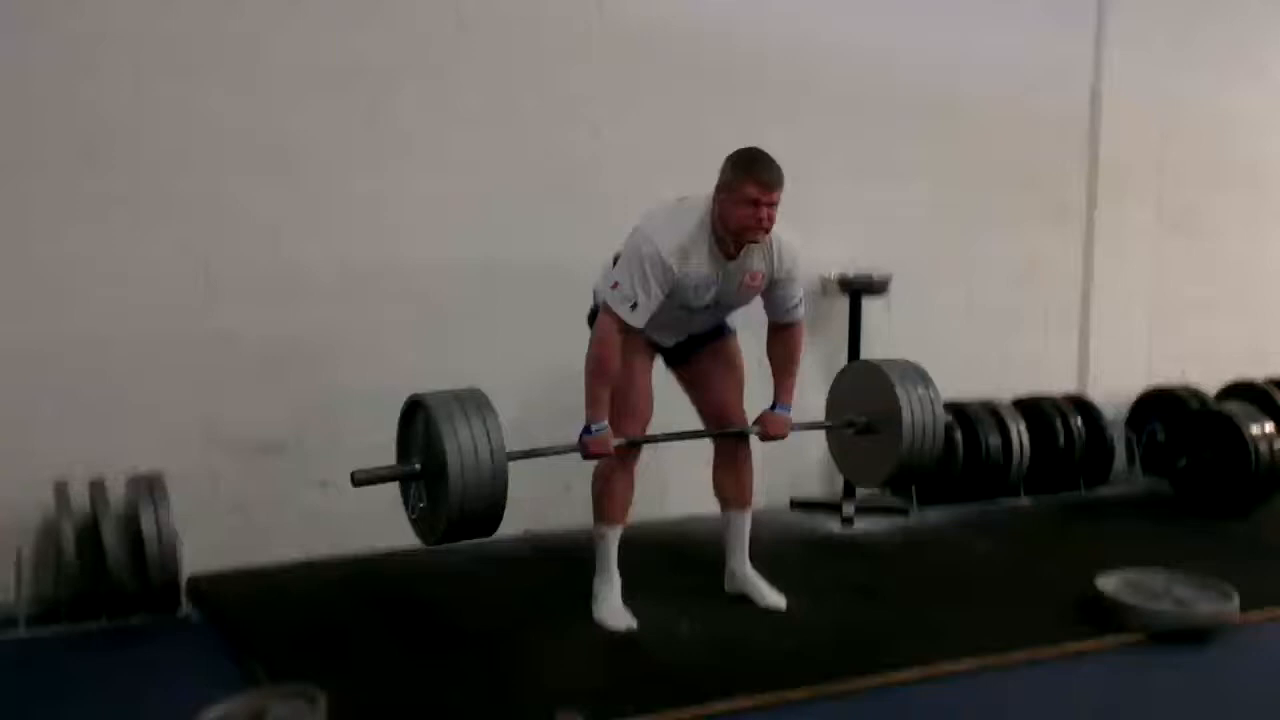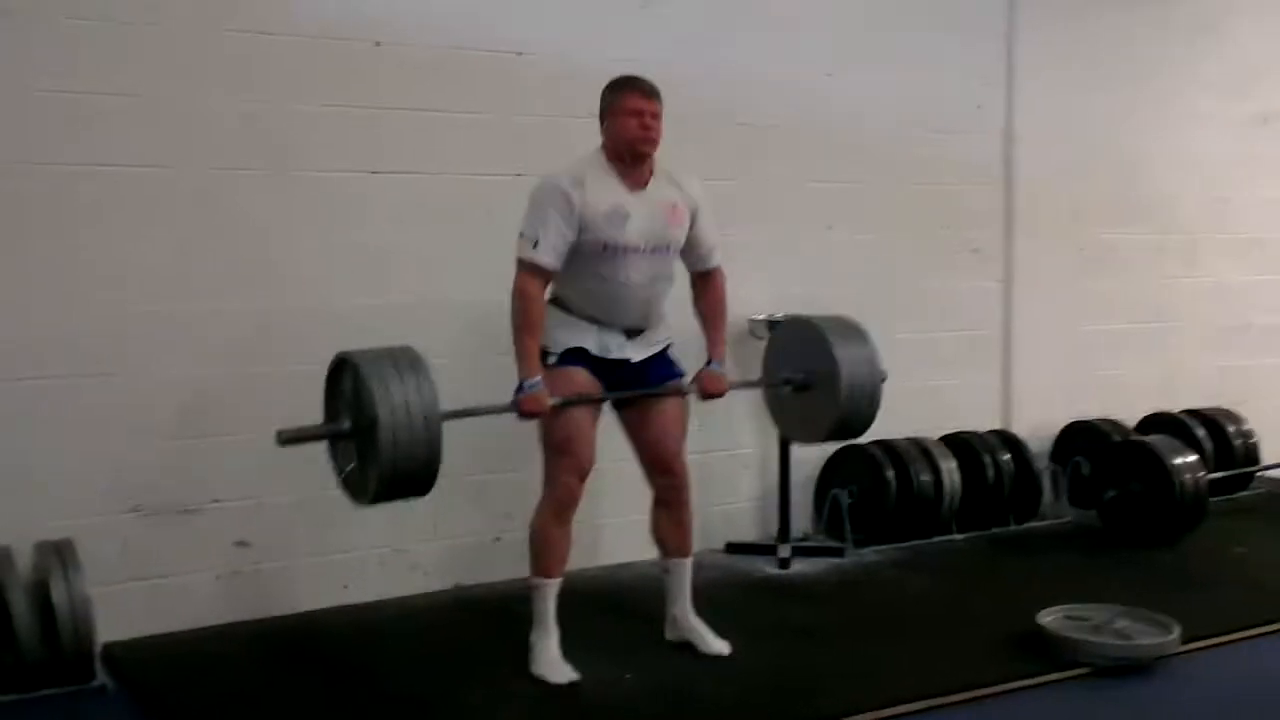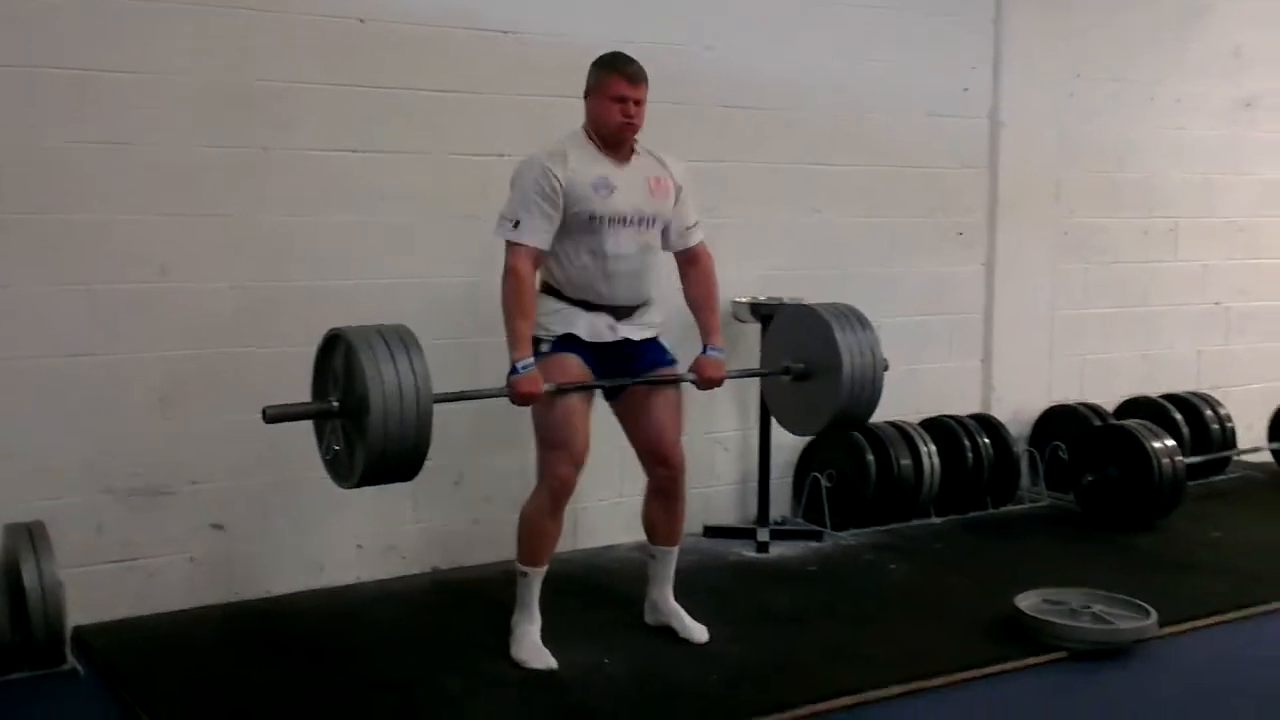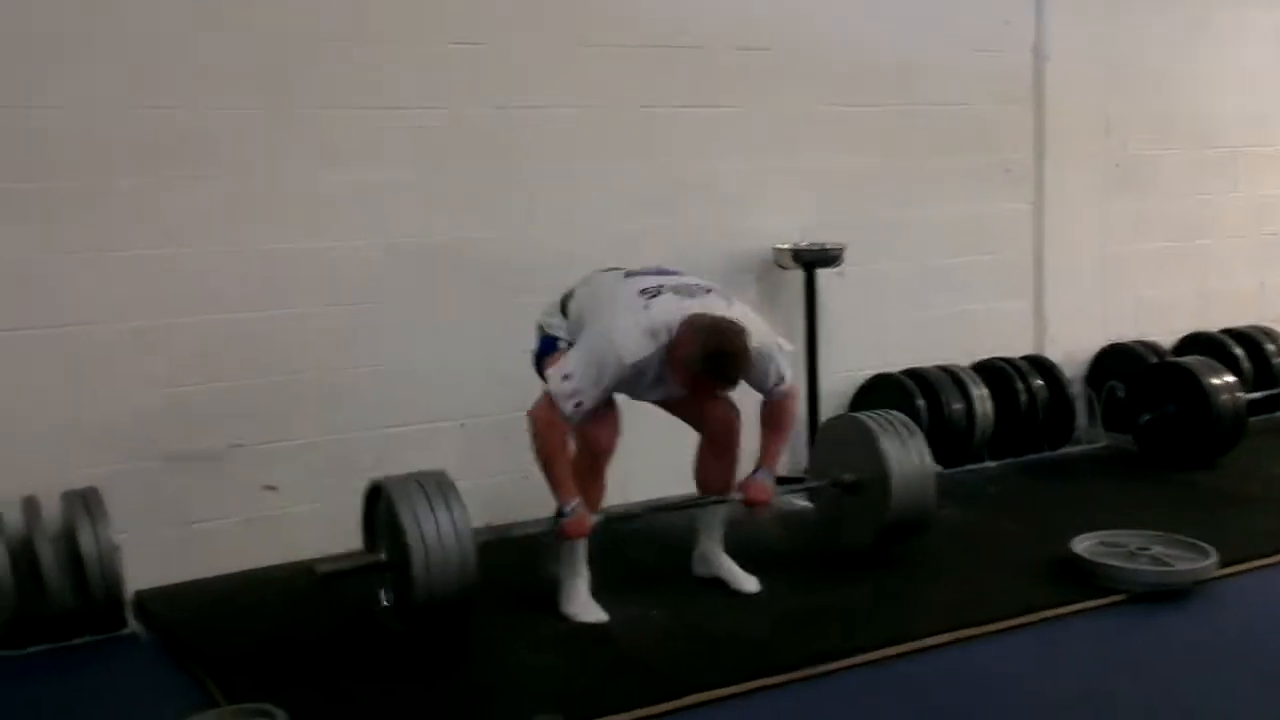
dt=0.5s
person 1, frame 1
left shoulder: (778, 252)
right shoulder: (665, 240)
left elbow: (787, 325)
right elbow: (611, 331)
left wrist: (782, 405)
right wrist: (597, 424)
left hip: (702, 324)
right hip: (630, 319)
left knee: (734, 433)
right knee: (627, 438)
left ankle: (739, 567)
right ankle: (607, 582)
person 1, frame 2
left shoulder: (683, 194)
right shoulder: (567, 188)
left elbow: (709, 277)
right elbow: (530, 282)
left wrist: (716, 360)
right wrist: (530, 378)
left hip: (648, 347)
right hip: (577, 344)
left knee: (672, 479)
right knee: (566, 484)
left ankle: (681, 614)
right ankle: (544, 634)
person 1, frame 3
left shoulder: (664, 172)
right shoulder: (550, 167)
left elbow: (695, 258)
right elbow: (520, 263)
left wrist: (712, 346)
right wrist: (522, 363)
left hip: (639, 340)
right hip: (565, 332)
left knee: (668, 466)
right knee: (561, 473)
left ankle: (661, 599)
right ankle: (526, 619)
person 1, frame 4
left shoulder: (750, 340)
right shoulder: (620, 349)
left elbow: (784, 394)
right elbow: (544, 417)
left wrist: (765, 473)
right wrist: (570, 506)
right hip: (571, 335)
left knee: (722, 422)
right knee: (599, 440)
left ankle: (710, 550)
right ankle: (573, 577)
